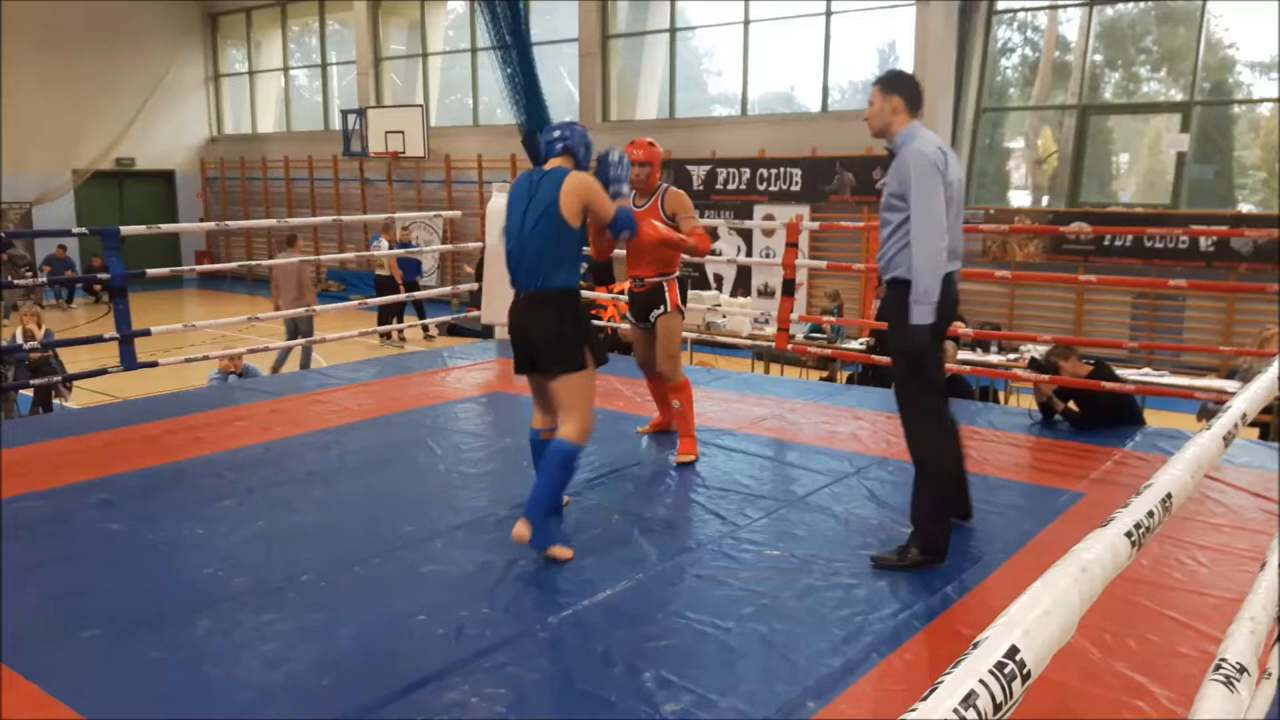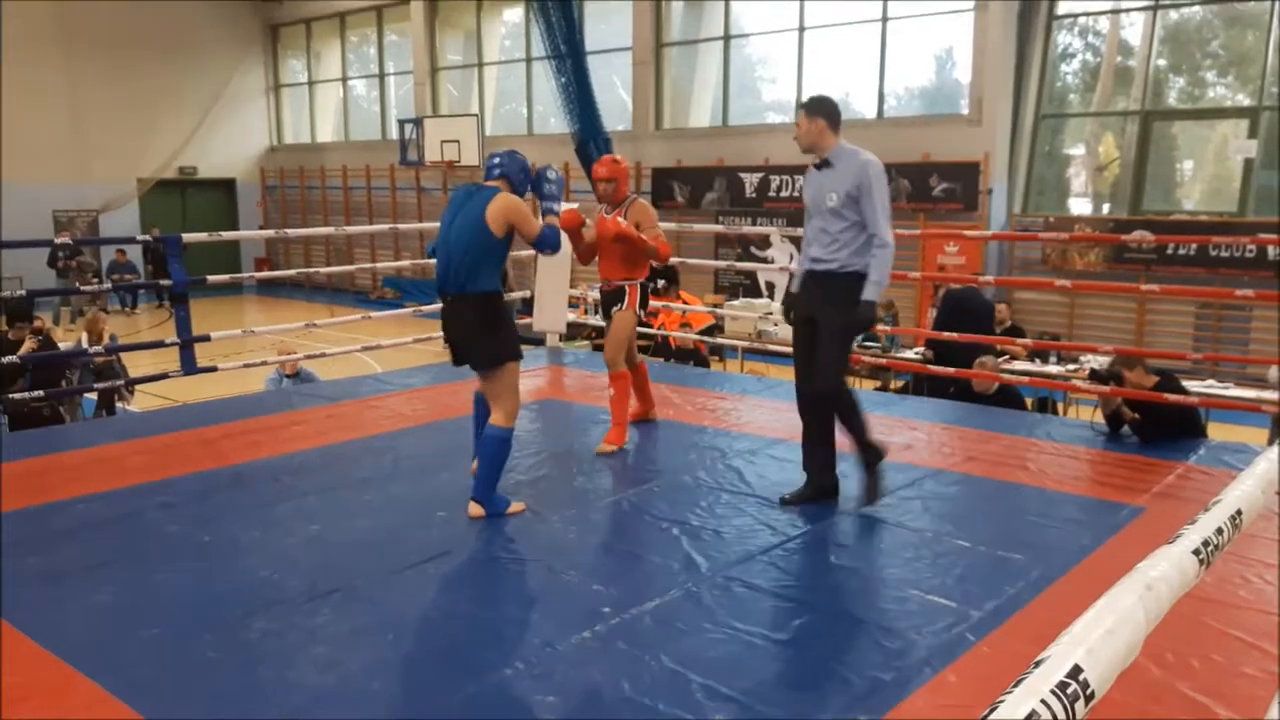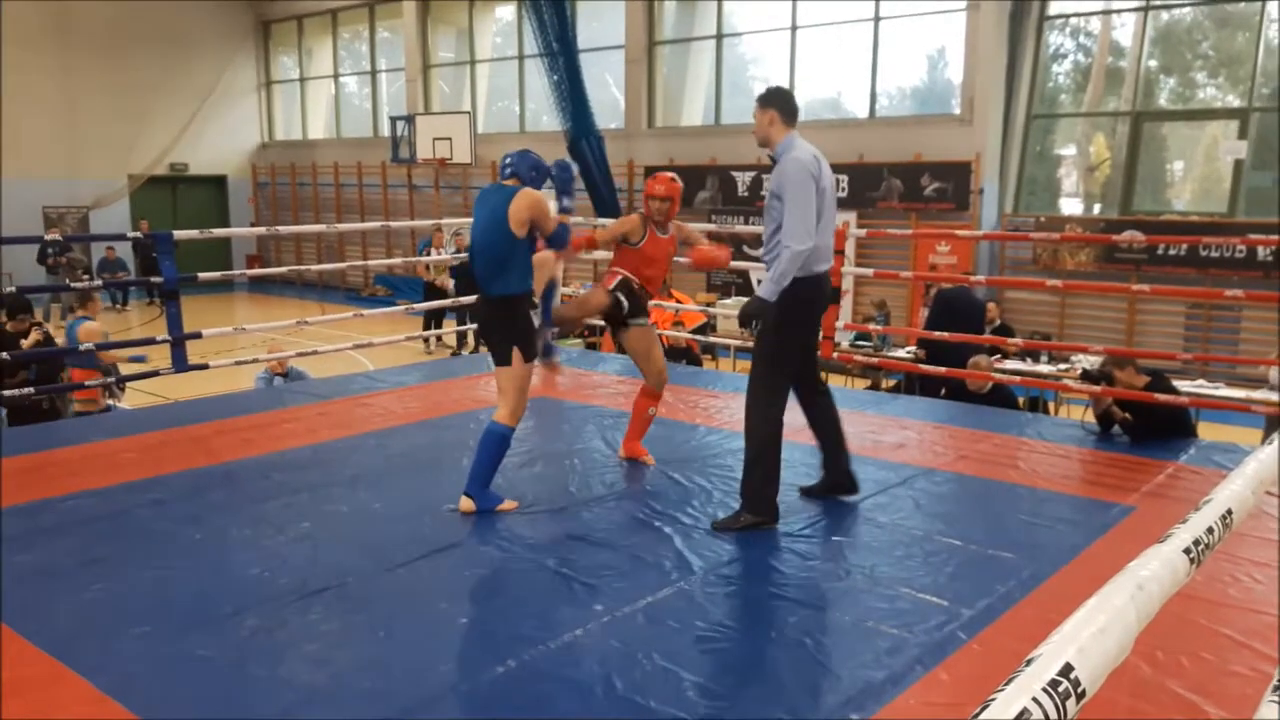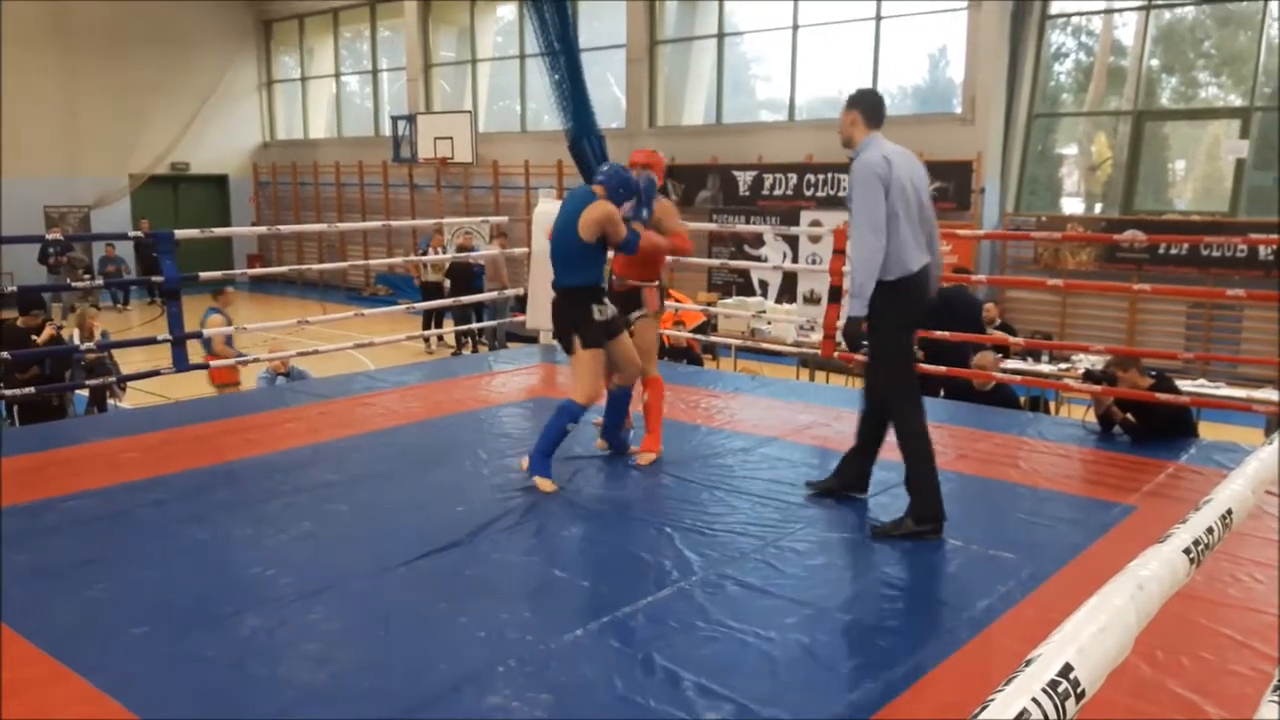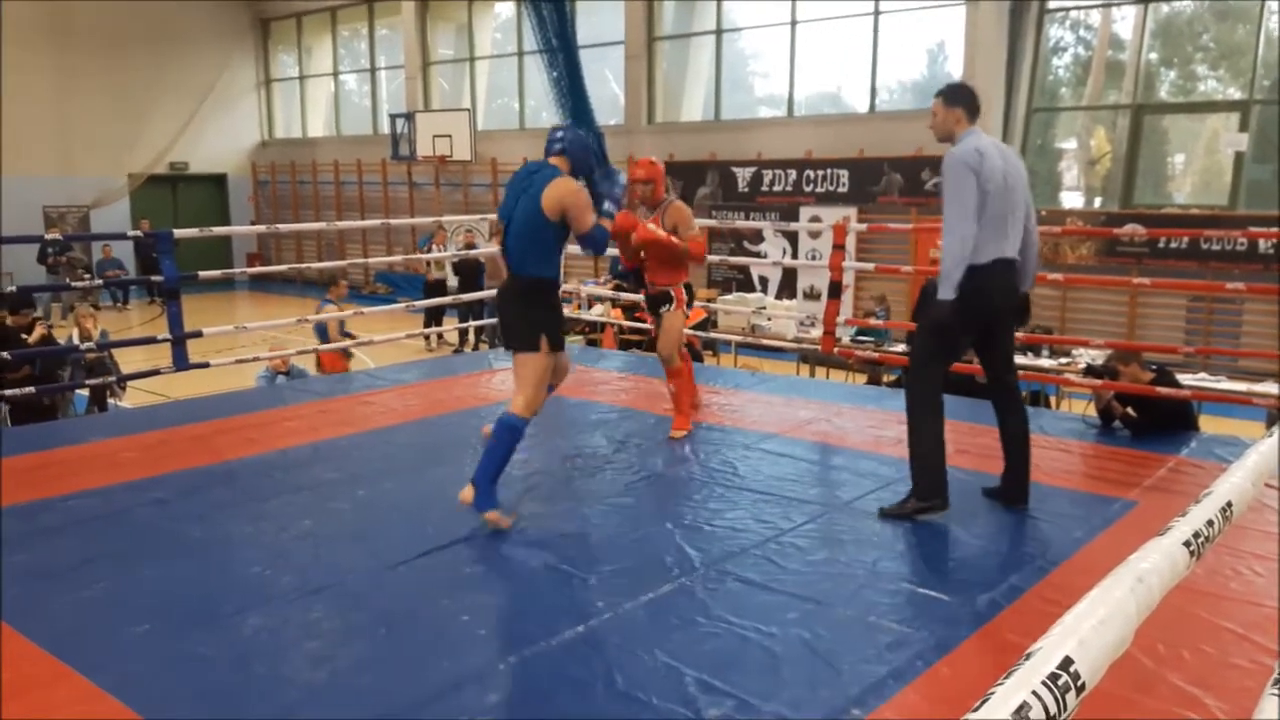
dt=0.7s
person 1, frame 1
left shoulder: (918, 155)
right shoulder: (928, 152)
left elbow: (929, 242)
left wrist: (920, 317)
left hip: (916, 296)
right hip: (923, 294)
left knee: (920, 410)
right knee: (930, 403)
left ankle: (929, 539)
right ankle: (952, 499)
person 1, frame 2
left shoulder: (864, 166)
right shoulder: (814, 174)
left elbow: (882, 238)
left wrist: (871, 297)
right wrist: (796, 287)
left hip: (846, 287)
right hip: (813, 286)
left knee: (828, 382)
right knee: (807, 386)
left ankle: (869, 455)
right ankle: (821, 478)
person 1, frame 3
left shoulder: (795, 163)
right shoulder: (803, 158)
left elbow: (798, 241)
left wrist: (763, 296)
left hip: (796, 288)
right hip: (807, 286)
left knee: (766, 393)
right knee: (807, 382)
left ankle: (758, 504)
right ankle: (838, 474)
person 1, frame 4
left shoulder: (868, 165)
right shoulder: (904, 158)
left elbow: (869, 244)
right elbow: (928, 229)
left wrist: (855, 310)
right wrist: (929, 287)
left hip: (892, 289)
right hip: (912, 282)
left knee: (898, 394)
right knee: (882, 387)
left ankle: (925, 511)
right ankle: (853, 473)
person 1, frame 5
left shoulder: (961, 157)
right shoulder: (1007, 155)
left elbow: (960, 232)
right elbow: (1028, 229)
left wrist: (945, 295)
right wrist: (1023, 287)
left hip: (972, 282)
right hip: (1004, 281)
left knee: (922, 376)
right knee: (1003, 383)
left ankle: (928, 490)
right ankle: (1015, 485)
person 2, frame 1
left shoulder: (521, 185)
right shoulder: (579, 183)
right elbow: (625, 228)
right wrist: (617, 184)
left hip: (523, 310)
right hip: (560, 312)
left knee: (545, 411)
right knee: (575, 424)
left ankle: (546, 500)
right ankle: (533, 521)
person 2, frame 2
left shoulder: (460, 196)
right shoulder: (509, 203)
left elbow: (443, 246)
right elbow: (549, 244)
right wrist: (550, 200)
left hip: (454, 309)
right hip: (484, 310)
left knee: (490, 387)
right knee: (506, 409)
left ankle: (483, 456)
right ankle: (484, 498)
person 2, frame 3
left shoulder: (487, 197)
right shoulder: (528, 198)
right elbow: (558, 236)
right wrist: (565, 195)
left hip: (494, 303)
right hip: (511, 310)
left knee: (547, 259)
right knee: (510, 409)
left ankle: (542, 344)
right ankle: (476, 494)
person 2, frame 4
left shoulder: (579, 197)
right shoulder: (603, 210)
right elbow: (629, 246)
left wrist: (635, 207)
right wrist: (642, 206)
left hip: (590, 300)
right hip: (576, 306)
left knee: (630, 368)
right knee: (586, 392)
left ankle: (614, 437)
right ankle: (538, 461)
person 2, frame 5
left shoulder: (523, 175)
right shoulder: (570, 189)
right elbow: (595, 244)
right wrist: (610, 199)
left hip: (514, 291)
right hip: (535, 297)
left knee: (554, 371)
right knee: (528, 398)
left ankle: (503, 432)
right ankle: (480, 489)
person 3, frame 1
left shoulder: (674, 198)
left elbow: (703, 246)
right elbow: (600, 254)
left wrist: (668, 237)
right wrist: (598, 227)
left hip: (665, 290)
right hip: (637, 291)
left knee: (669, 367)
right knee: (645, 363)
left ankle: (687, 439)
right ankle: (667, 417)
person 3, frame 2
left shoulder: (639, 209)
right shoulder: (601, 213)
left elbow: (663, 254)
right elbow: (585, 258)
left wrist: (631, 236)
right wrist: (573, 232)
left hip: (630, 291)
right hip: (608, 291)
left knee: (613, 357)
right knee: (629, 356)
left ankle: (618, 431)
right ankle: (646, 408)
person 3, frame 3
left shoulder: (682, 232)
right shoulder: (634, 223)
left elbow: (720, 256)
right elbow: (592, 239)
left wrist: (712, 255)
left hip: (637, 306)
right hip: (618, 288)
left knee: (657, 375)
right knee: (594, 304)
left ankle: (632, 444)
person 3, frame 4
left shoulder: (662, 208)
left elbow: (684, 245)
left wrist: (655, 241)
left hip: (644, 294)
right hip: (619, 289)
left knee: (646, 367)
left ankle: (652, 441)
person 3, frame 5
left shoulder: (677, 210)
right shoulder: (639, 213)
left elbow: (699, 252)
right elbow: (631, 262)
left wrist: (664, 239)
right wrist: (622, 239)
left hip: (675, 292)
right hip: (653, 291)
left knee: (667, 352)
right knee: (673, 349)
left ankle: (682, 415)
right ankle: (690, 397)
